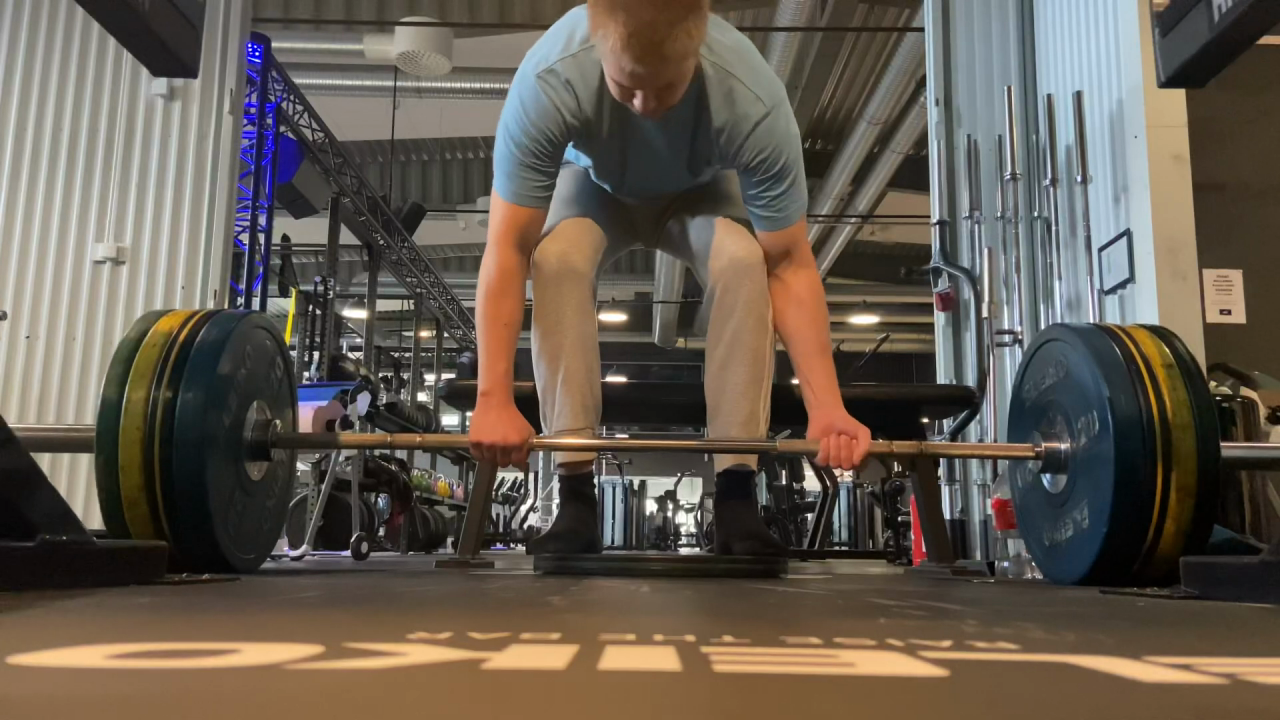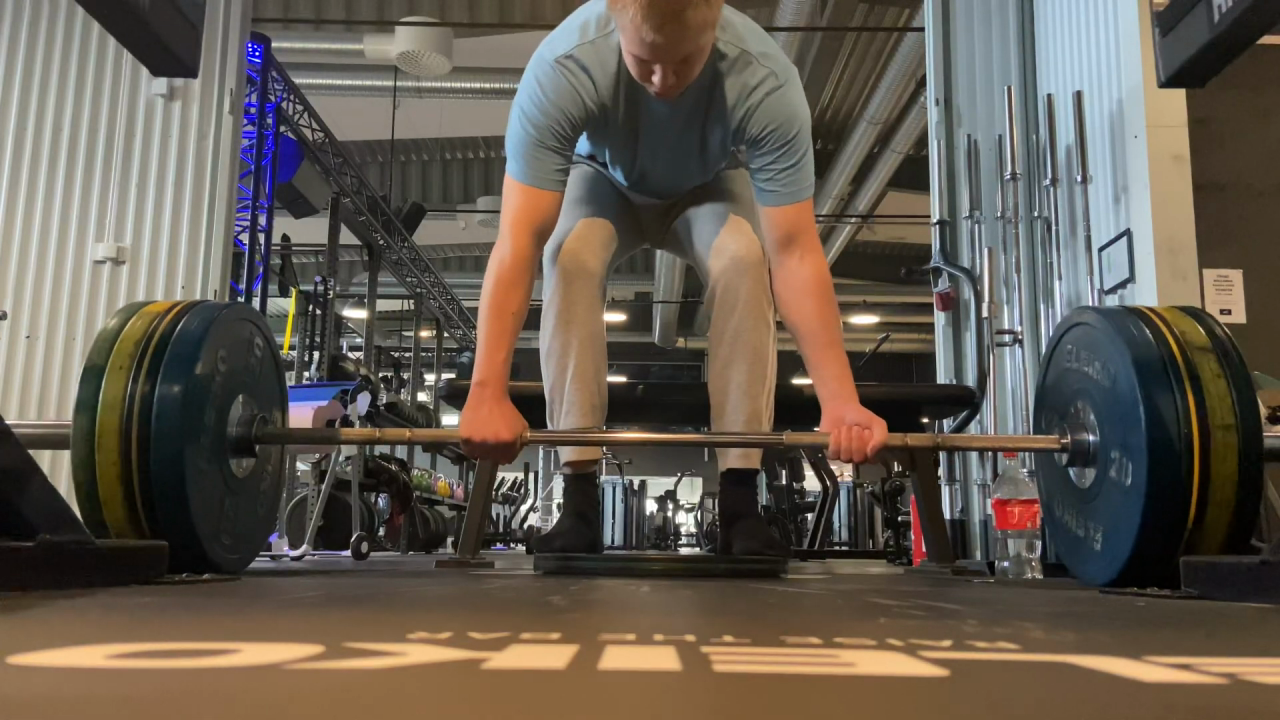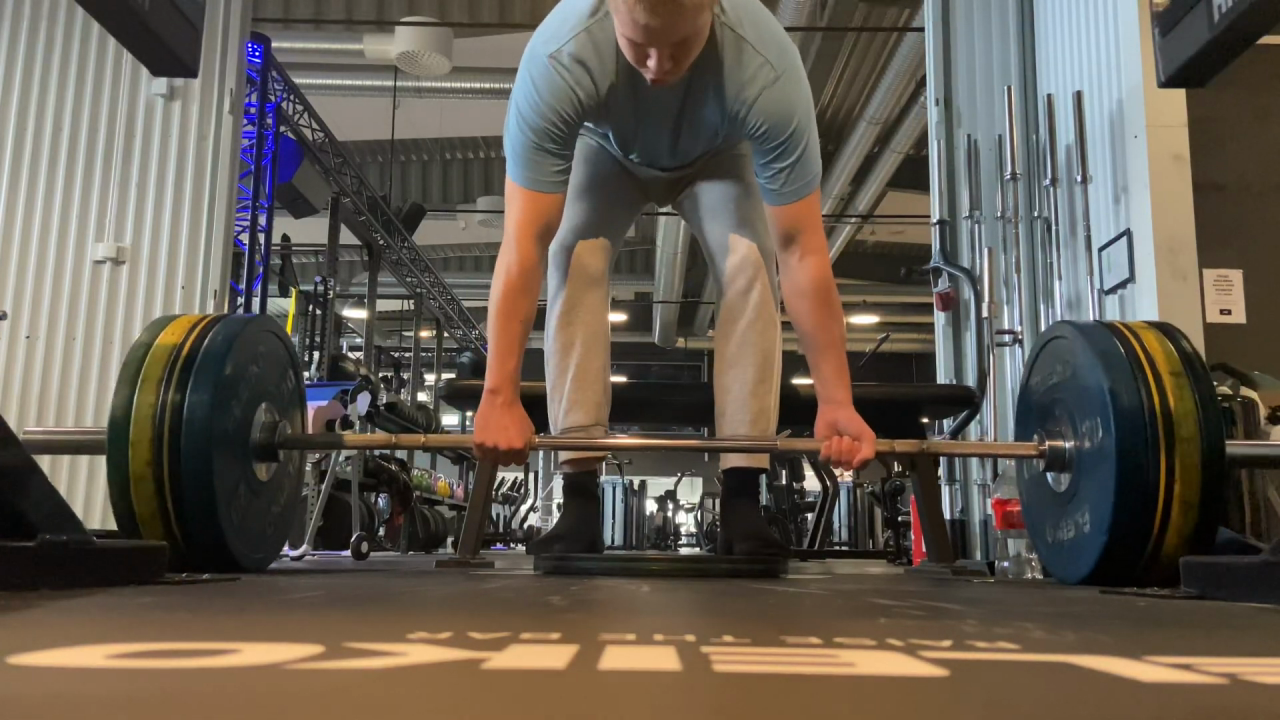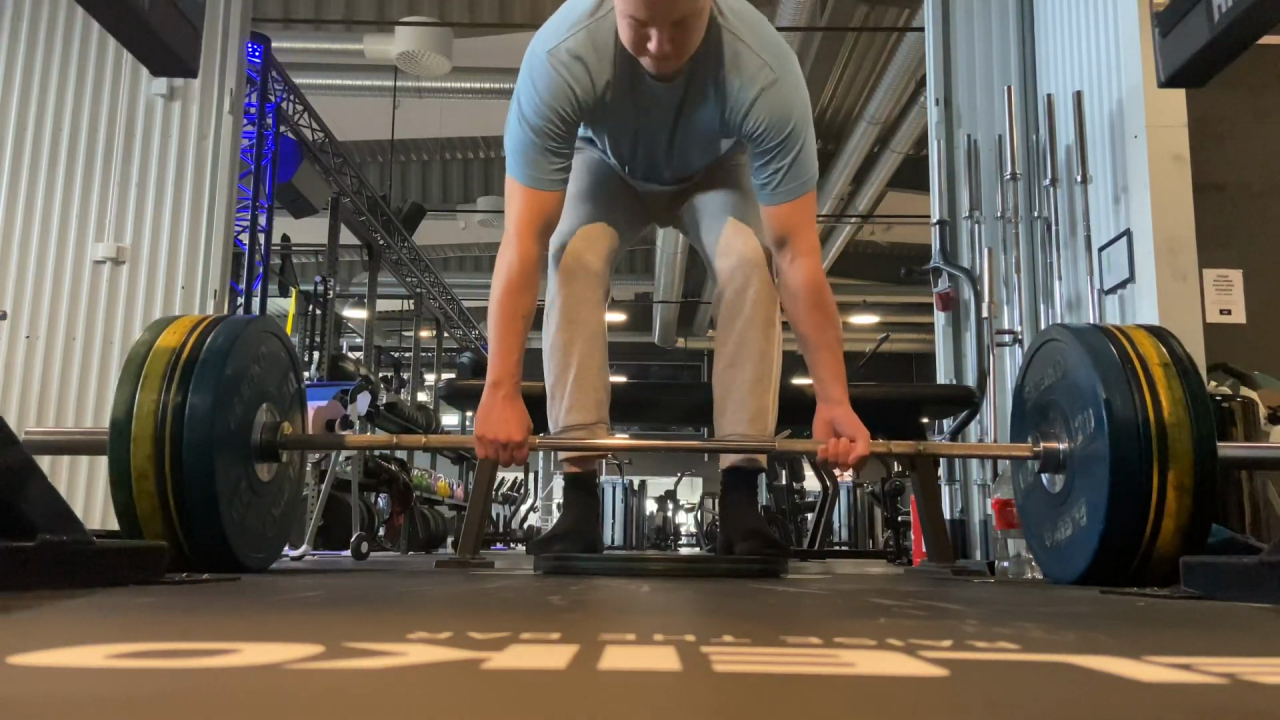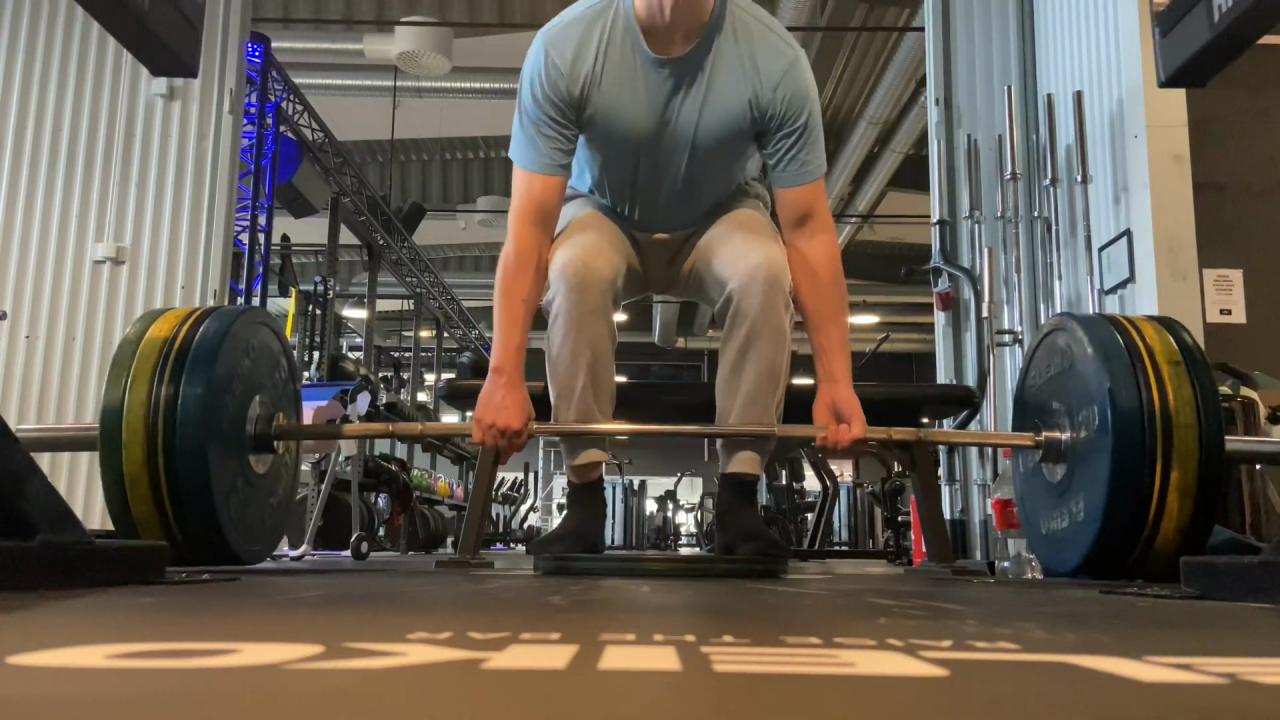
dt=1s
person 1, frame 1
left shoulder: (752, 99)
right shoulder: (548, 79)
left elbow: (788, 264)
right elbow: (507, 250)
left wrist: (826, 407)
right wrist: (494, 399)
left hip: (700, 189)
right hip: (593, 183)
left knee: (741, 262)
right knee: (556, 259)
left ankle: (735, 492)
right ankle: (575, 495)
person 1, frame 2
left shoulder: (765, 79)
right shoulder: (563, 66)
left elbow: (792, 253)
right elbow: (520, 240)
left wrist: (840, 399)
right wrist: (487, 390)
left hip: (708, 184)
right hip: (602, 177)
left knee: (742, 260)
right knee: (569, 257)
left ankle: (739, 496)
right ankle: (579, 494)
person 1, frame 3
left shoulder: (766, 66)
right shoulder: (558, 57)
left elbow: (801, 250)
right elbow: (525, 244)
left wrist: (835, 402)
right wrist: (500, 396)
left hip: (718, 152)
right hip: (605, 148)
left knee: (749, 264)
right knee: (574, 259)
left ankle: (742, 497)
right ankle: (580, 496)
person 1, frame 4
left shoulder: (763, 66)
right shoulder: (560, 54)
left elbow: (795, 251)
right elbow: (525, 242)
left wrist: (833, 399)
right wrist: (501, 390)
left hip: (716, 165)
right hip: (605, 161)
left knee: (748, 263)
right knee: (573, 261)
left ankle: (740, 492)
right ankle: (579, 492)
person 1, frame 5
left shoulder: (773, 56)
right shoulder: (564, 45)
left elbow: (808, 229)
right elbow: (529, 224)
left wrist: (836, 380)
right wrist: (504, 375)
left hip: (717, 216)
right hip: (604, 215)
left knee: (763, 272)
right knee: (576, 270)
left ankle: (739, 495)
right ankle: (585, 496)
